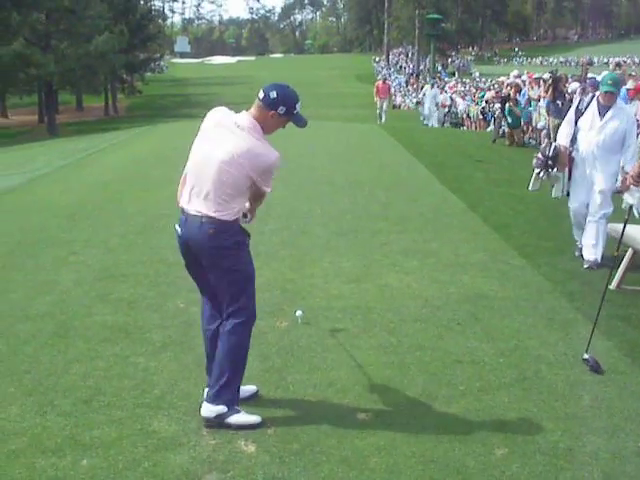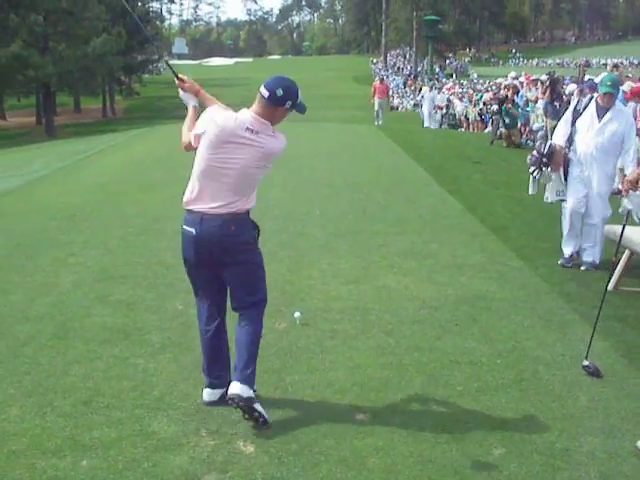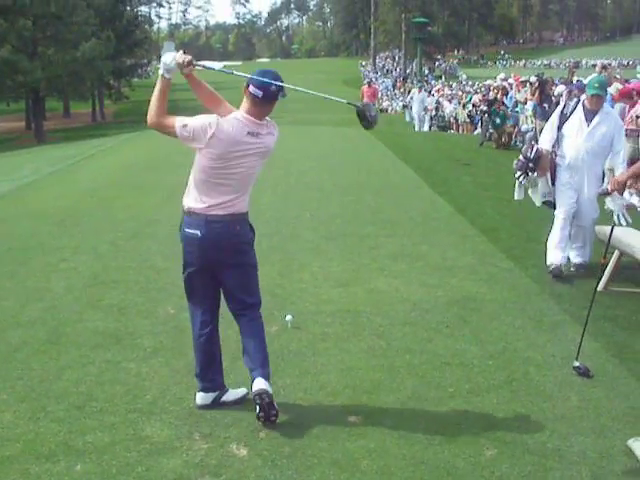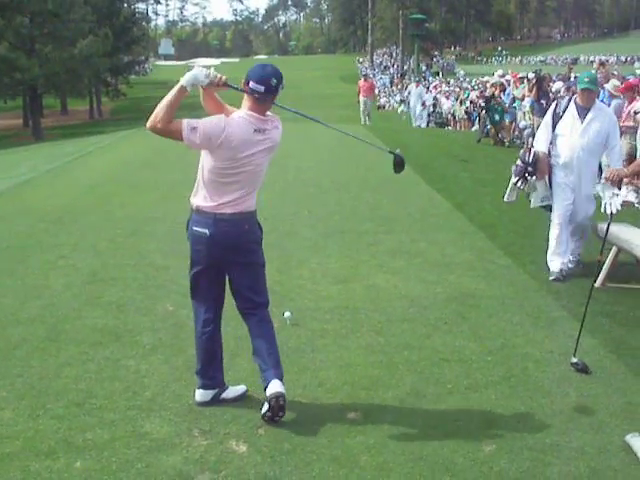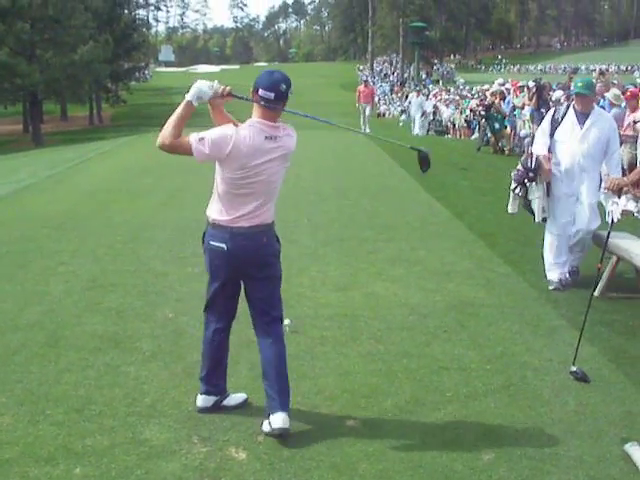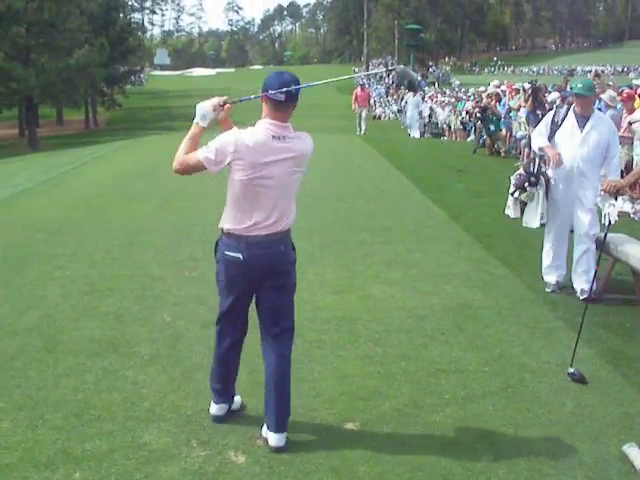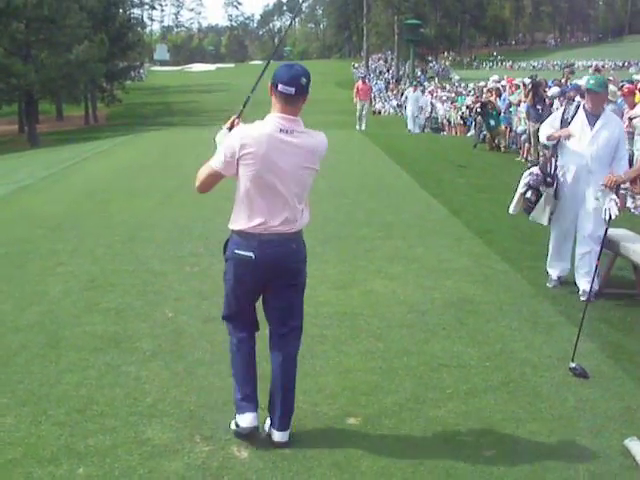
dt=0.2s
person 1, frame 1
left shoulder: (217, 116)
right shoulder: (266, 156)
left hip: (186, 225)
right hip: (221, 235)
left knee: (214, 307)
right knee: (239, 315)
left ankle: (220, 385)
right ankle: (217, 403)
person 1, frame 2
left shoulder: (214, 120)
right shoulder: (277, 142)
left elbow: (187, 142)
left wrist: (194, 102)
right wrist: (200, 94)
left hip: (194, 226)
right hip: (238, 230)
left knee: (210, 308)
right knee: (251, 309)
left ankle: (215, 384)
right ankle: (241, 383)
person 1, frame 3
left shoulder: (213, 130)
right shoulder: (270, 134)
left elbow: (154, 121)
right elbow: (224, 109)
left wrist: (167, 74)
right wrist: (190, 76)
left hip: (197, 228)
right hip: (236, 229)
left knee: (203, 312)
right knee: (248, 309)
left ankle: (209, 388)
right ankle: (260, 378)
person 1, frame 4
left shoulder: (221, 131)
right shoulder: (274, 129)
left elbow: (156, 124)
left wrist: (186, 83)
right wrist: (207, 89)
left hip: (205, 226)
right hip: (245, 228)
left knee: (207, 309)
right knee: (256, 310)
left ankle: (208, 385)
right ankle: (273, 382)
person 1, frame 5
left shoulder: (230, 140)
right shoulder: (289, 140)
left elbow: (165, 142)
left wrist: (191, 100)
right wrist: (216, 106)
left hip: (222, 240)
right hip: (263, 241)
left knee: (217, 318)
right knee: (269, 327)
left ankle: (211, 393)
right ankle: (278, 411)
person 1, frame 6
left shoulder: (236, 141)
right shoulder: (304, 146)
left elbow: (180, 165)
left wrist: (200, 122)
right wrist: (228, 124)
left hip: (236, 248)
right hip: (279, 249)
left knee: (230, 328)
right knee: (277, 338)
left ankle: (221, 401)
right ankle: (276, 427)
person 1, frame 7
left shoulder: (243, 136)
right shoulder: (318, 144)
left elbow: (202, 185)
left wrist: (222, 143)
left hip: (246, 247)
right hip: (290, 248)
left knee: (240, 326)
right knee: (285, 335)
left ankle: (246, 410)
right ankle: (280, 424)
person 2, frame 1
right shoulder: (583, 104)
right elbow: (567, 127)
right wrist: (563, 150)
left hip: (606, 169)
right hip: (581, 165)
left knee: (598, 212)
right knee: (577, 206)
left ankle: (592, 255)
right ankle: (582, 238)
person 2, frame 2
left shoulder: (625, 117)
left elbow: (629, 148)
right elbow: (564, 127)
right wrist: (558, 151)
left hip: (603, 172)
right hip: (578, 167)
left knee: (596, 216)
right knee: (572, 208)
left ankle: (590, 257)
right ankle: (570, 250)
person 2, frame 3
left shoulder: (613, 120)
left elbow: (618, 151)
right elbow: (549, 132)
left wrist: (620, 177)
right wrist: (545, 156)
left hip: (591, 176)
right hip: (565, 171)
left knee: (585, 219)
right knee: (563, 214)
left ankle: (579, 258)
right ankle: (556, 261)
person 2, frame 4
left shoulder: (606, 115)
left elbow: (613, 148)
right elbow: (544, 133)
right wrist: (542, 158)
left hip: (587, 174)
right hip: (560, 171)
left knee: (581, 218)
right knee: (560, 217)
left ankle: (574, 252)
right ankle: (558, 264)
person 2, frame 5
left shoulder: (605, 121)
right shoulder: (557, 114)
left elbow: (612, 154)
right elbow: (540, 137)
left wrist: (615, 181)
right wrist: (544, 160)
left hip: (588, 181)
right hip: (560, 180)
left knee: (584, 226)
right knee: (558, 227)
left ankle: (573, 263)
right ankle: (556, 273)
person 2, frame 6
left shoulder: (606, 125)
left elbow: (612, 159)
right elbow: (537, 135)
right wrist: (548, 149)
left hip: (588, 186)
right hip: (559, 184)
left knee: (586, 233)
right knee: (556, 231)
left ankle: (584, 284)
right ankle: (553, 277)
person 2, frame 7
left shoulder: (615, 124)
left elbow: (620, 159)
right elbow: (545, 130)
right wrist: (555, 133)
left hip: (597, 186)
right hip: (567, 183)
left knee: (591, 235)
right knee: (560, 229)
left ankle: (587, 283)
right ankle: (556, 271)
